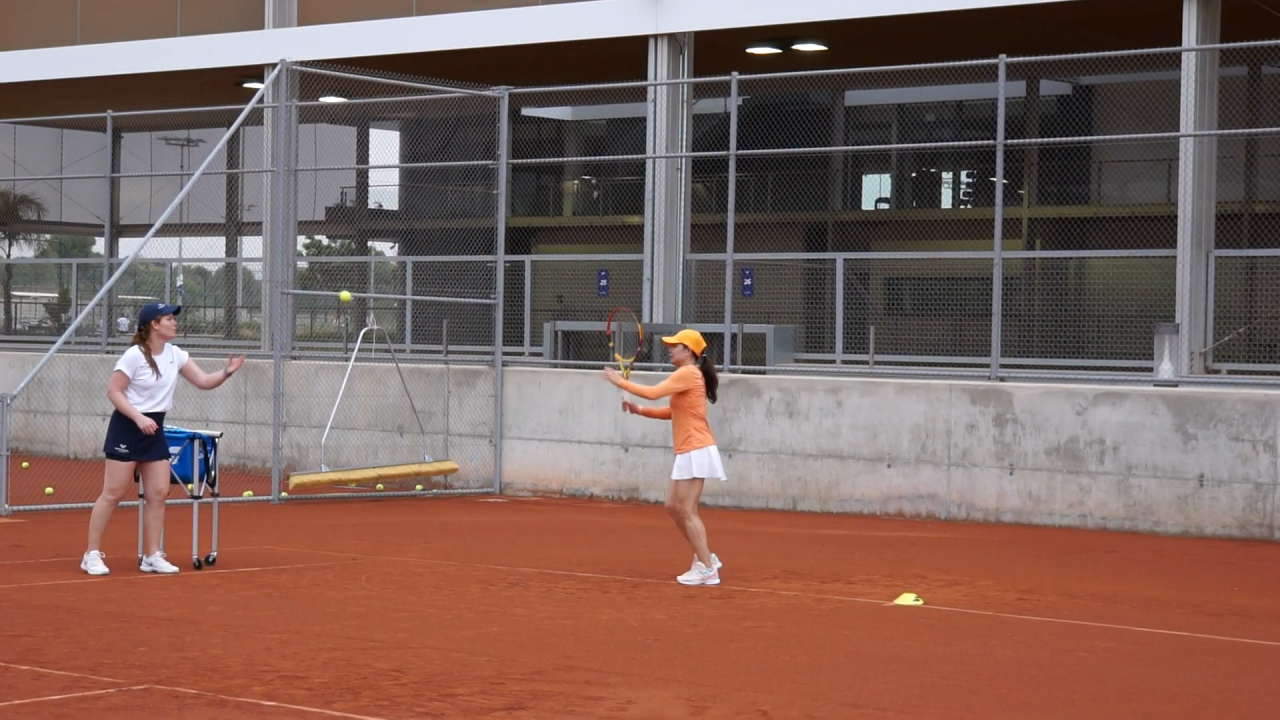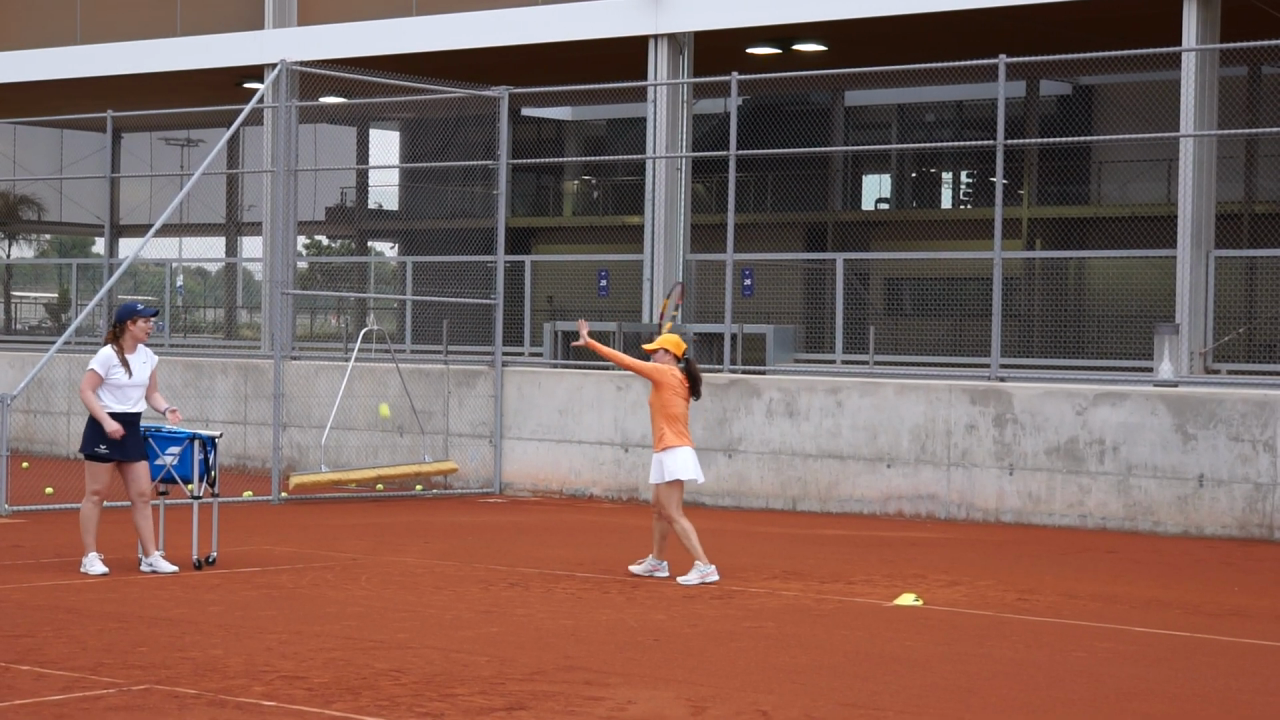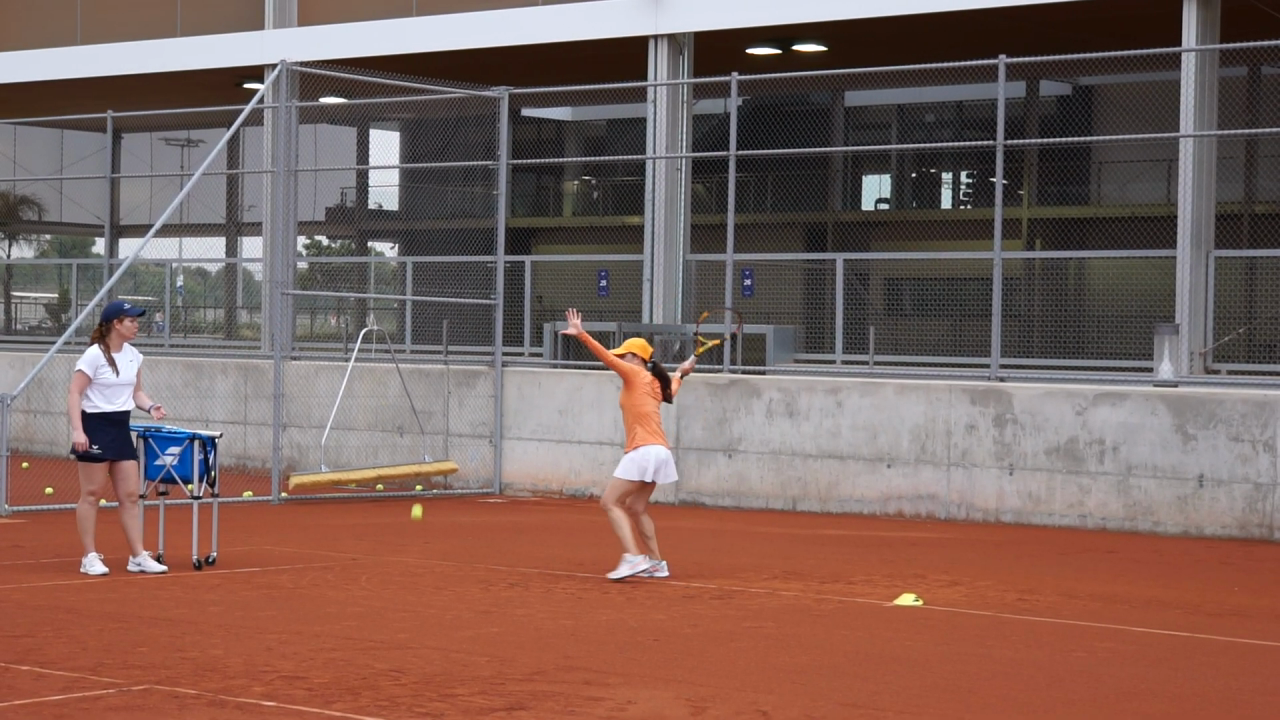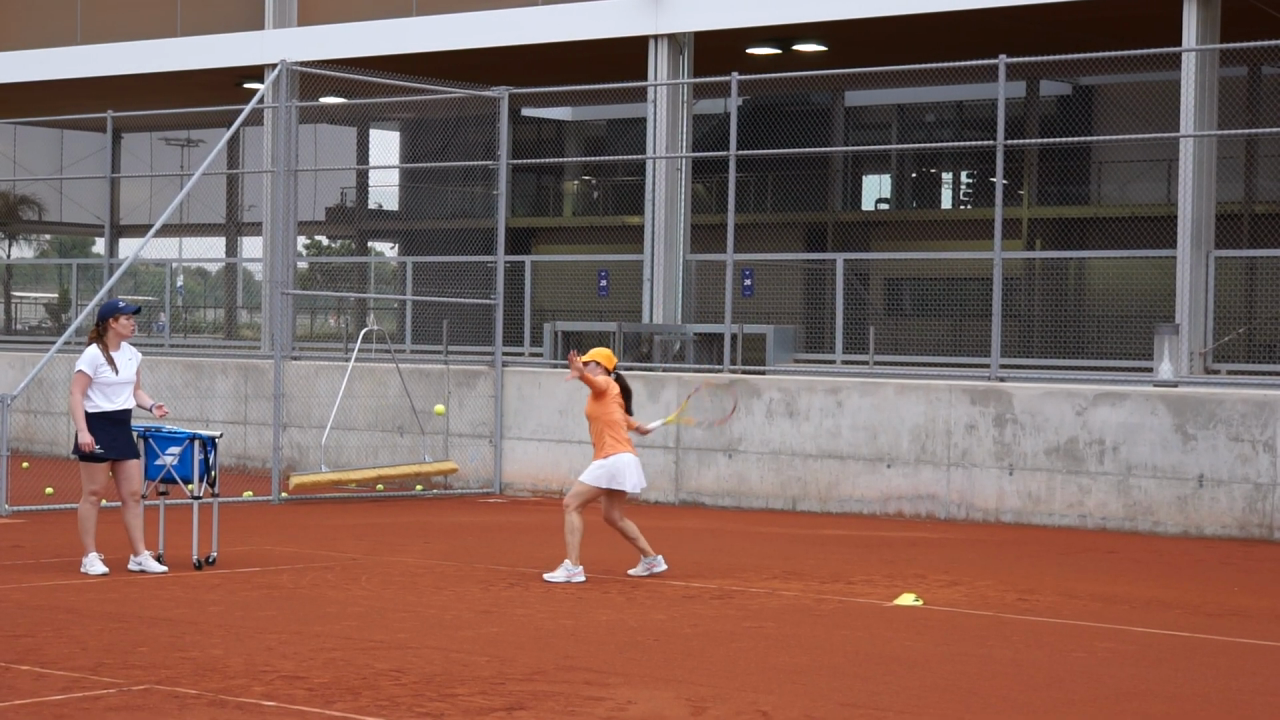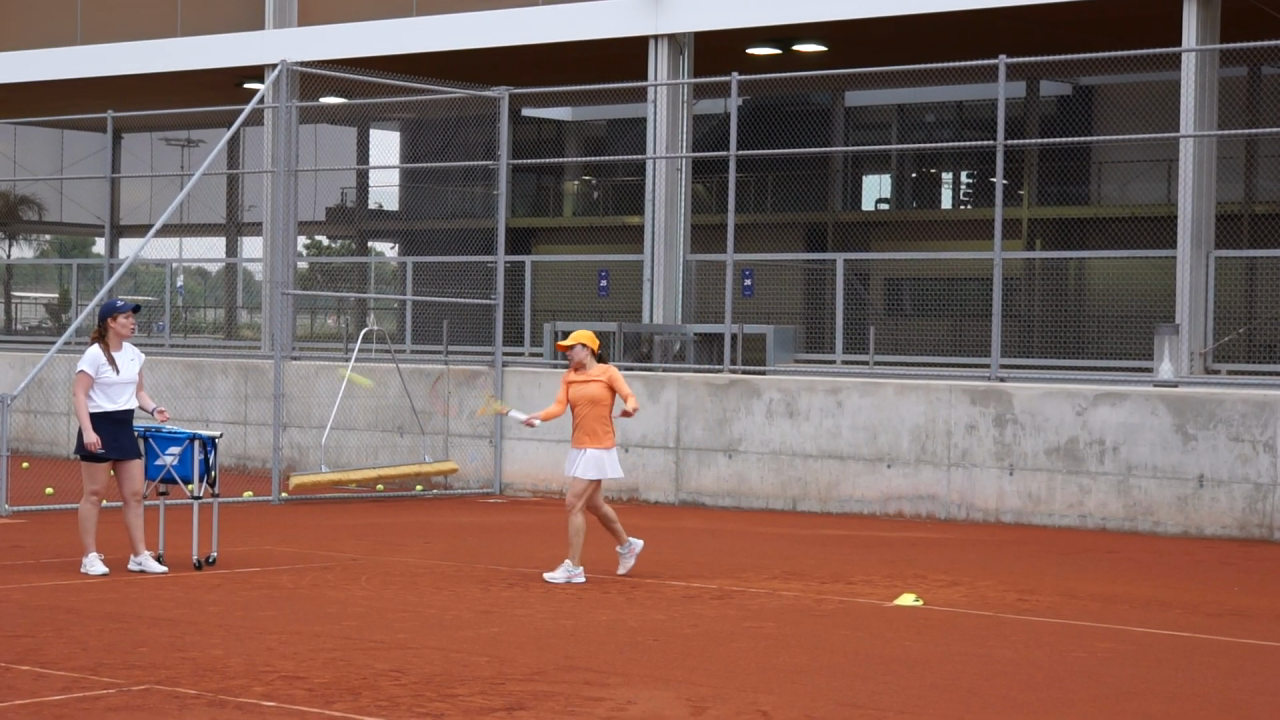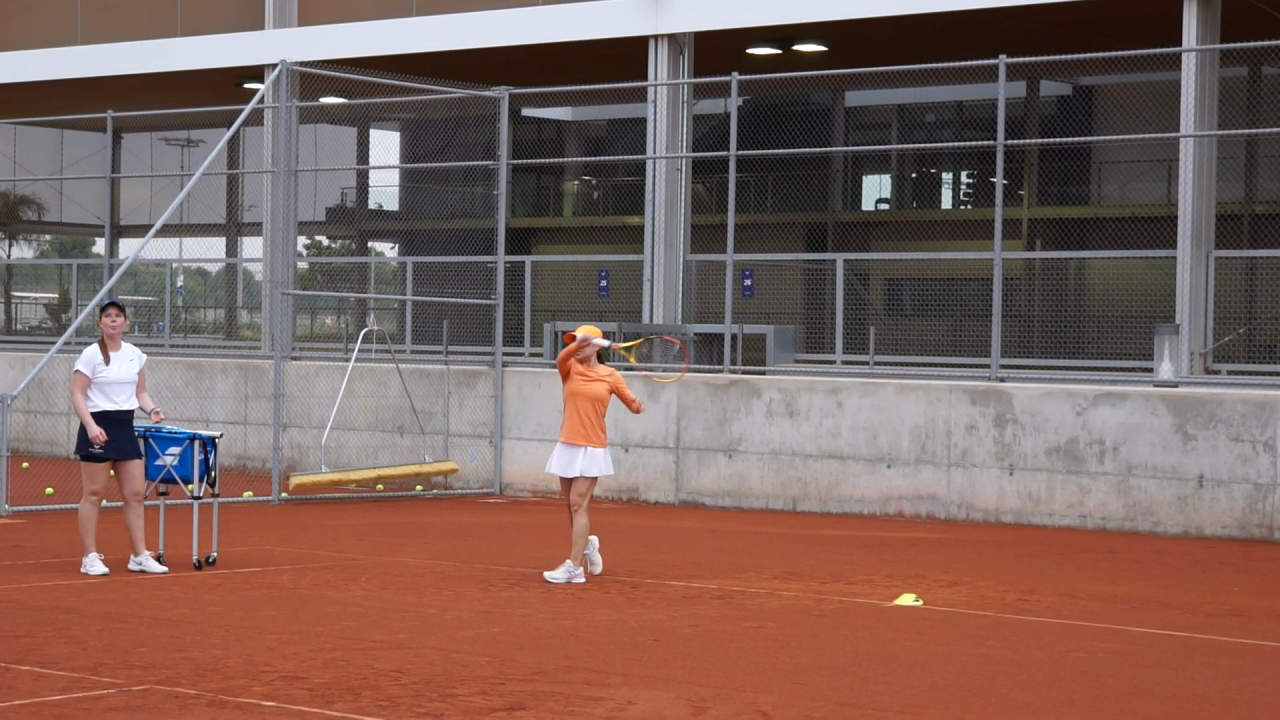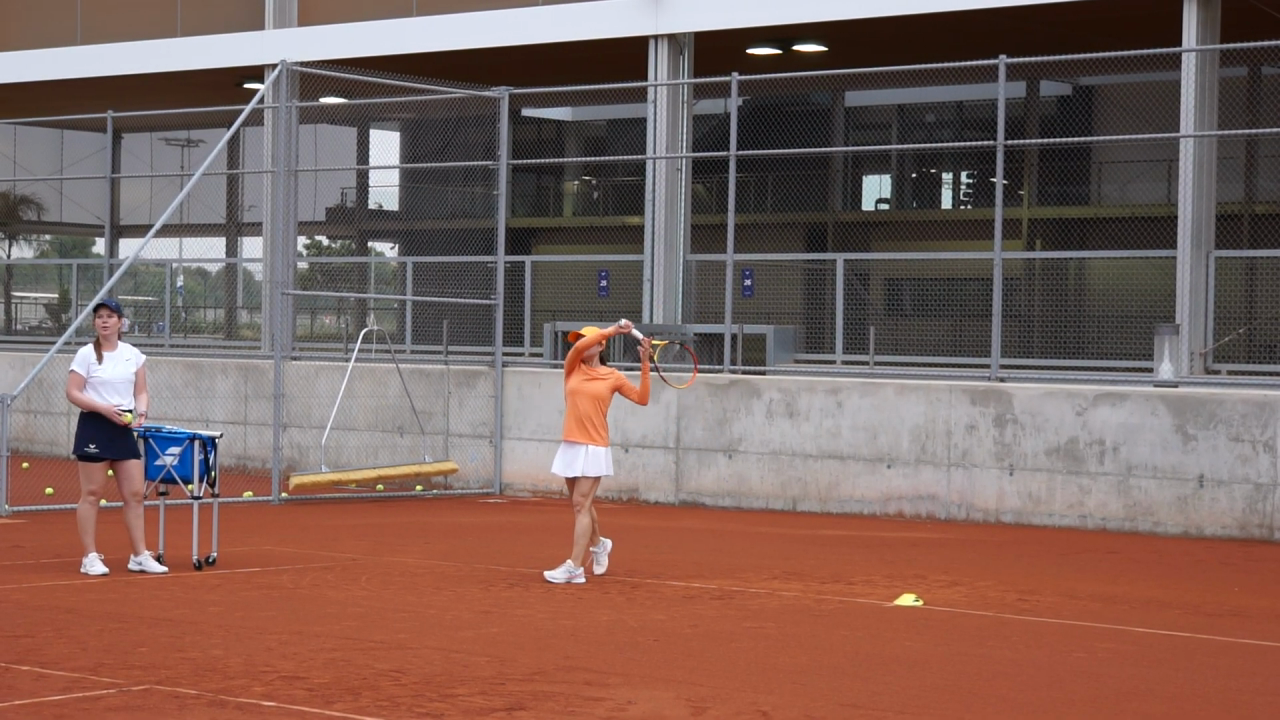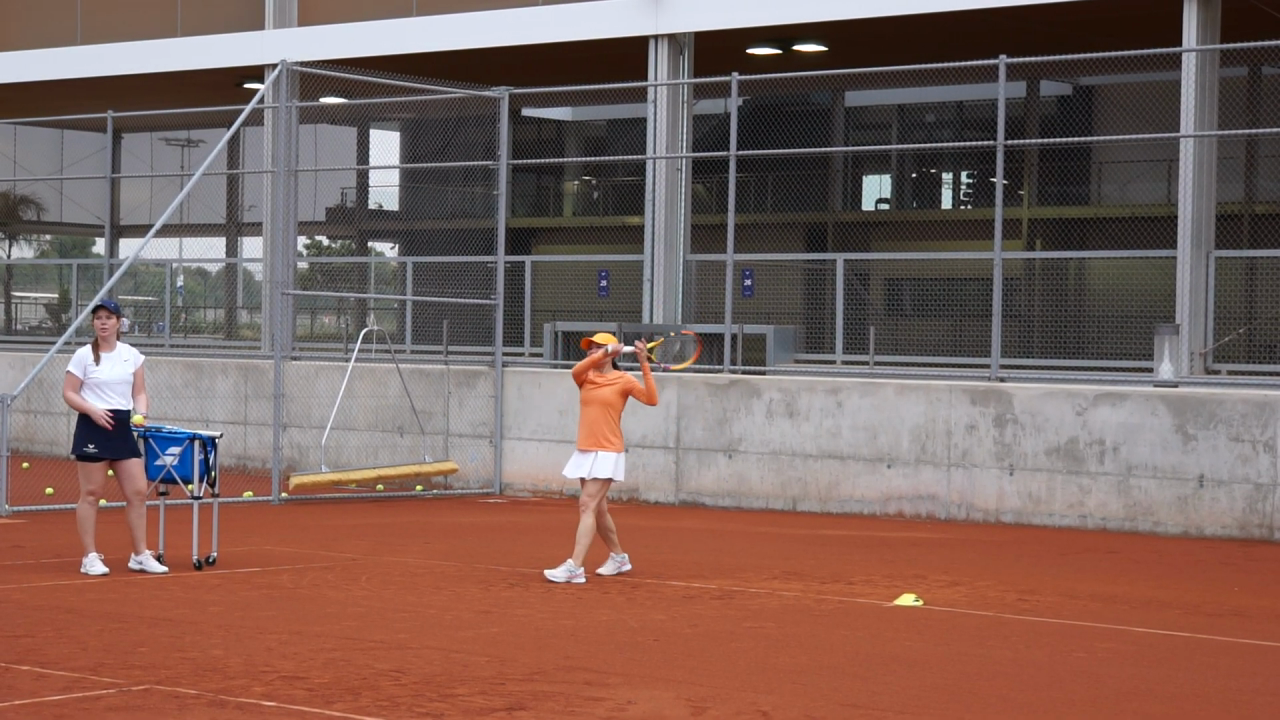
dt=0.3s
person 1, frame 1
left shoulder: (176, 355)
right shoulder: (134, 356)
left elbow: (204, 382)
right elbow: (113, 391)
left wrist: (227, 372)
right wrist: (138, 417)
left hip: (155, 431)
right hip: (127, 428)
left knee: (159, 494)
right knee: (114, 493)
left ankle: (152, 556)
right ankle: (91, 555)
person 1, frame 2
left shoulder: (148, 357)
right shoulder: (107, 355)
left elbow: (151, 394)
right elbow: (86, 391)
left wrist: (167, 410)
right wrist: (106, 421)
left hip: (131, 430)
right hip: (104, 430)
left knee: (143, 494)
right knee: (97, 494)
left ankle: (151, 557)
right ankle: (91, 556)
person 1, frame 3
left shoulder: (133, 355)
right shoulder: (94, 355)
right elbow: (74, 393)
left wrist: (150, 407)
right wrist: (77, 429)
left hip: (121, 429)
right hip: (95, 428)
left knee: (130, 495)
right knee: (92, 495)
left ankle: (138, 557)
right ankle: (89, 557)
person 1, frame 4
left shoulder: (132, 354)
right shoulder: (93, 354)
right elbow: (76, 394)
left wrist: (152, 405)
right wrist: (82, 431)
left hip: (122, 428)
right hip: (97, 428)
left knee: (133, 494)
right knee: (93, 494)
left ankle: (139, 556)
right ankle: (90, 557)
person 1, frame 5
left shoulder: (134, 354)
right shoulder: (94, 354)
right elbow: (79, 395)
left wrist: (153, 408)
right wrist: (87, 430)
left hip: (125, 429)
right hip: (99, 428)
left knee: (135, 494)
right knee: (94, 494)
left ankle: (140, 556)
right ankle: (90, 557)
person 1, frame 6
left shoulder: (135, 354)
right shoulder: (92, 354)
right elbow: (77, 394)
left wrist: (151, 409)
right wrist: (90, 425)
left hip: (125, 428)
right hip: (99, 428)
left knee: (136, 494)
right knee: (94, 494)
left ankle: (140, 556)
right ankle: (90, 557)
person 1, frame 7
left shoulder: (134, 355)
right shoulder: (86, 354)
left elbow: (141, 392)
right elbow: (72, 392)
left wrist: (141, 412)
right wrist: (103, 408)
left hip: (124, 430)
right hip: (94, 428)
left knee: (135, 494)
right knee: (92, 494)
left ankle: (140, 556)
right ankle: (90, 557)
person 1, frame 8
left shoulder: (132, 355)
right shoulder: (83, 355)
left elbow: (139, 393)
right elbow: (68, 393)
left wrist: (141, 414)
right wrist: (92, 410)
left hip: (122, 429)
right hip: (92, 428)
left knee: (138, 492)
right knee: (91, 494)
left ankle: (140, 555)
right ankle: (90, 557)
person 2, frame 1
left shoulder: (688, 373)
right shoulder: (688, 377)
left elbow: (654, 392)
right elbow: (672, 412)
left wrist: (620, 381)
right wrist: (639, 410)
left hip: (696, 451)
right hip: (689, 453)
left knee: (687, 511)
right knee: (673, 507)
left ankle: (708, 569)
right ankle: (707, 558)
person 2, frame 2
left shoulder: (665, 372)
right shoulder: (678, 379)
left elbow: (625, 361)
left wrist: (589, 342)
left hip: (672, 453)
right hip: (673, 452)
left knee: (672, 514)
right knee: (659, 508)
left ankle: (704, 566)
right ankle: (656, 561)
person 2, frame 3
left shoulder: (633, 375)
right shoulder: (651, 382)
left elbow: (605, 356)
right elbow: (669, 392)
left wrist: (580, 334)
right wrist: (680, 374)
left hip: (643, 452)
right hip: (655, 452)
left knee: (609, 502)
right knee: (634, 508)
left ankle: (633, 557)
right ankle: (655, 562)
person 2, frame 4
left shoulder: (605, 385)
right shoulder: (610, 392)
left elbow: (594, 380)
right elbow: (624, 419)
left wrist: (580, 372)
right wrist: (637, 427)
left hip: (612, 461)
right hip: (620, 461)
left knee: (571, 505)
right knee: (613, 516)
left ankle: (572, 567)
right ankle: (651, 559)
person 2, frame 5
left shoulder: (608, 373)
right shoulder: (568, 378)
left elbow: (629, 396)
right elbow: (559, 408)
left wrist: (629, 408)
right wrist: (537, 417)
left hip: (599, 450)
right hip: (580, 449)
left knee: (573, 503)
right knee: (593, 503)
left ankle: (572, 567)
right ankle: (628, 544)
person 2, frame 6
left shoulder: (611, 375)
right shoulder: (569, 367)
left elbow: (631, 402)
right elbow: (561, 358)
left wrist: (637, 406)
right wrist: (577, 343)
left hip: (592, 448)
right hip: (566, 446)
left knee: (578, 504)
right knee: (573, 504)
left ankle: (574, 567)
right ankle: (587, 544)
person 2, frame 7
left shoulder: (613, 376)
right shoulder: (572, 368)
left elbow: (643, 399)
right elbow: (577, 347)
left wrist: (645, 364)
right wrist: (613, 330)
left hip: (594, 448)
right hip: (570, 446)
left knee: (580, 505)
right knee: (582, 504)
left ankle: (574, 567)
right ankle: (598, 544)
person 2, frame 8
left shoulder: (623, 380)
right shoulder: (585, 377)
left elbow: (652, 399)
right elbow: (576, 370)
left wrist: (644, 364)
right wrist: (604, 353)
left hip: (607, 453)
right hip: (585, 451)
left knee: (587, 506)
right knee: (597, 508)
left ankle: (574, 567)
right ankle: (618, 557)
